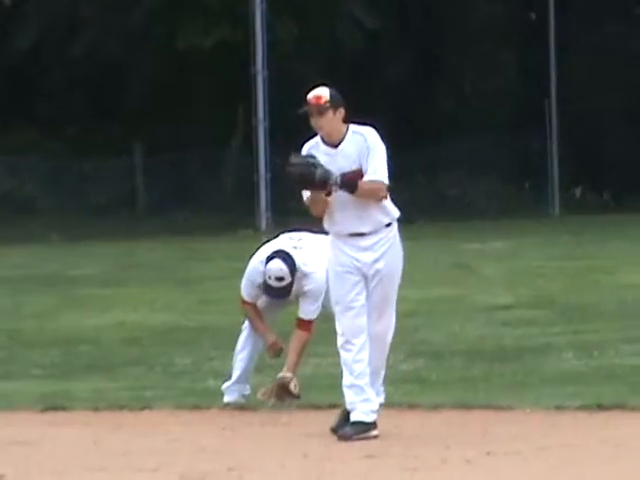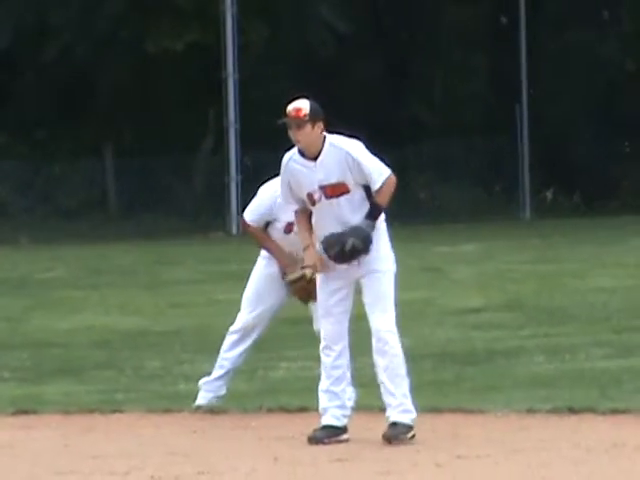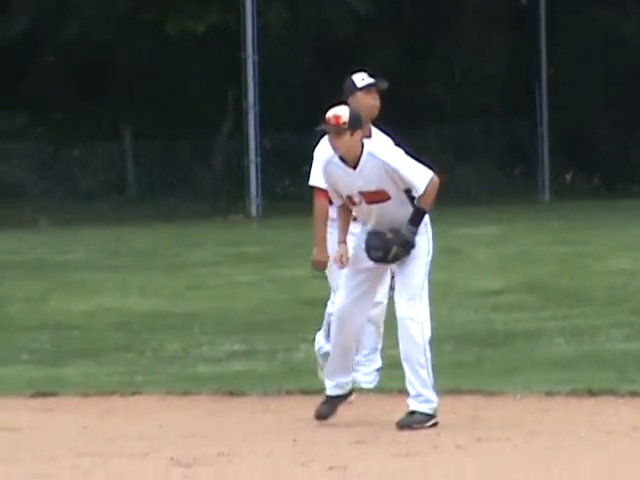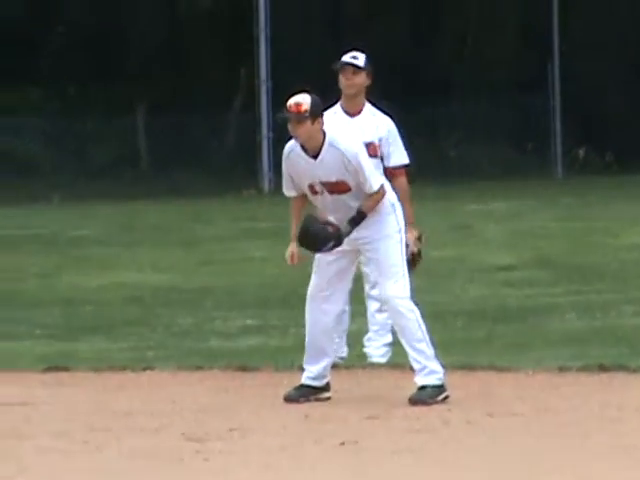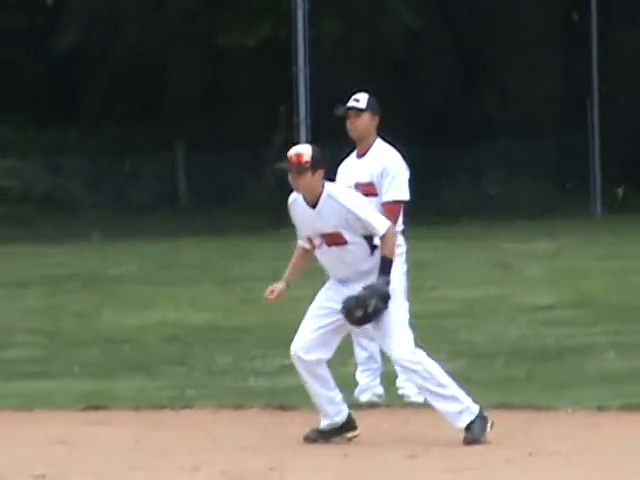
dt=0.7s
person 1, frame 1
left shoulder: (366, 138)
right shoulder: (311, 151)
left elbow: (379, 189)
right elbow: (318, 210)
left wrist: (337, 181)
right wrist: (314, 186)
left hip: (382, 242)
right hip: (343, 247)
left knee: (380, 327)
right knee: (351, 332)
left ankle: (364, 403)
right ankle: (362, 411)
person 1, frame 2
left shoulder: (347, 150)
right shoulder: (290, 165)
left elbow: (388, 181)
left wrist: (370, 221)
right wrist: (309, 246)
left hip: (371, 246)
right hip: (331, 253)
left knee: (383, 329)
right knee: (331, 336)
left ankle: (402, 417)
right ankle: (334, 419)
person 1, frame 3
left shoulder: (386, 158)
right shoulder: (331, 166)
left elbow: (431, 182)
left wrist: (413, 225)
right wrist: (341, 242)
left hip: (409, 235)
right hip: (371, 236)
left knee: (410, 315)
right knee: (346, 310)
left ankle: (424, 405)
right ankle: (337, 388)
person 1, frame 4
left shoulder: (347, 149)
right shoulder: (290, 154)
left elbow: (378, 192)
right elbow: (298, 195)
left wrist: (350, 226)
right wrist: (294, 238)
left hip: (379, 220)
right hip: (338, 225)
left knee: (395, 296)
right knee: (319, 297)
left ankle: (433, 379)
right ankle: (315, 380)
person 1, frame 5
left shoulder: (344, 200)
right shoulder: (295, 204)
left elbow: (387, 232)
left wrist: (384, 278)
right wrist: (285, 281)
left hip: (375, 282)
right hip: (339, 287)
left knee: (403, 354)
right knee: (303, 352)
left ankle: (470, 416)
right ankle: (337, 421)
person 2, frame 1
left shoulder: (314, 275)
right shoulder: (257, 267)
left elbow: (304, 327)
right elbow: (248, 304)
left wrist: (288, 372)
right wrist: (268, 335)
right knee: (254, 323)
right ankle: (235, 390)
person 2, frame 2
right shoulder: (276, 190)
right elbow: (250, 225)
right wrist: (281, 258)
right hip: (276, 266)
right knee: (248, 323)
right ankle: (212, 391)
person 2, frame 3
left shoulder: (385, 143)
right shoulder: (332, 144)
right elbow: (320, 197)
right wrist: (319, 245)
right hip: (342, 232)
left knee: (375, 305)
left ankle: (366, 377)
right ankle: (326, 346)
person 2, frame 4
left shoulder: (382, 123)
right shoulder: (324, 122)
left elbow: (398, 177)
left wrist: (411, 224)
left knee: (378, 284)
left ankle: (378, 352)
right ankle: (334, 350)
person 2, frame 5
left shoulder: (390, 160)
right shoulder: (345, 167)
left elbow: (391, 215)
right knee: (360, 325)
left ankle: (411, 390)
right ankle: (369, 388)
